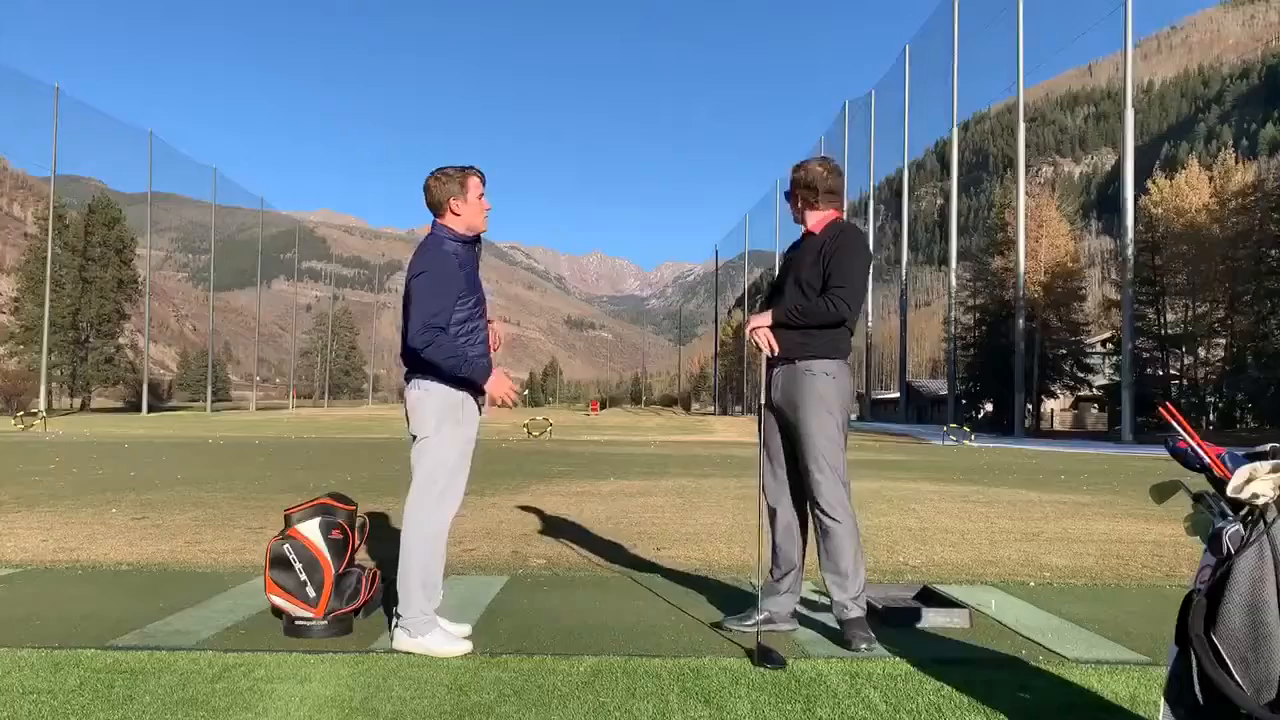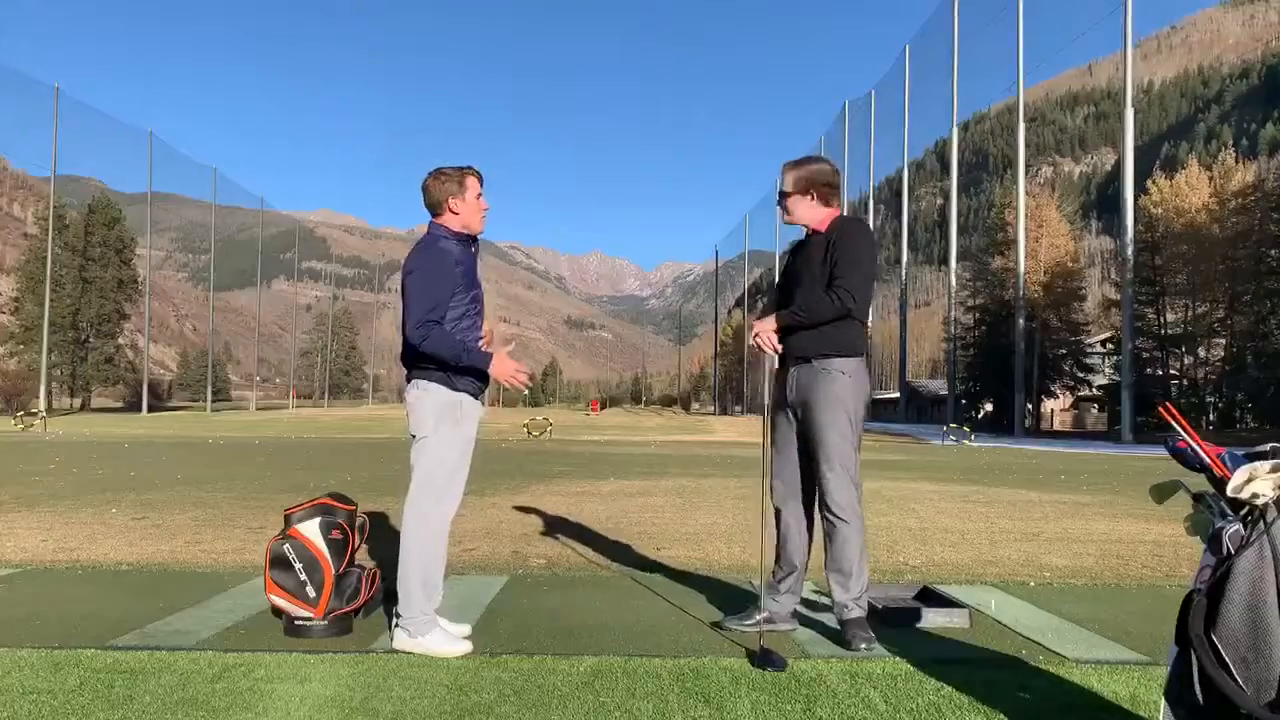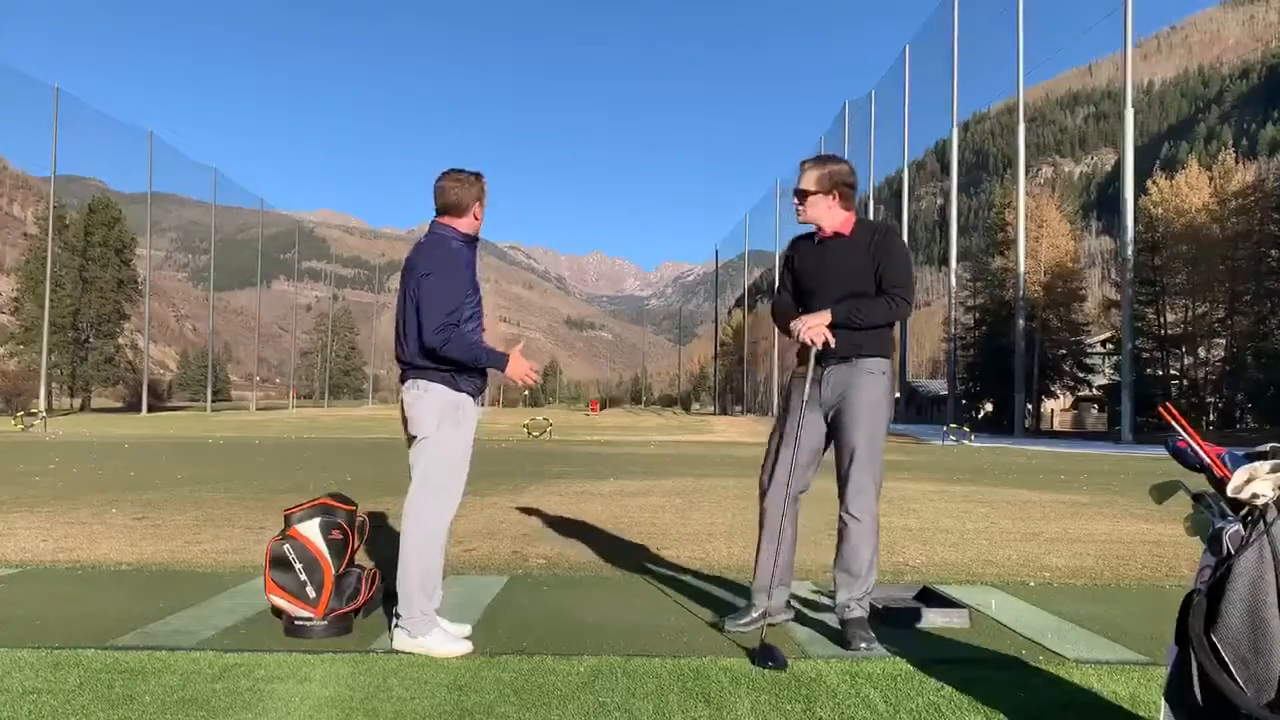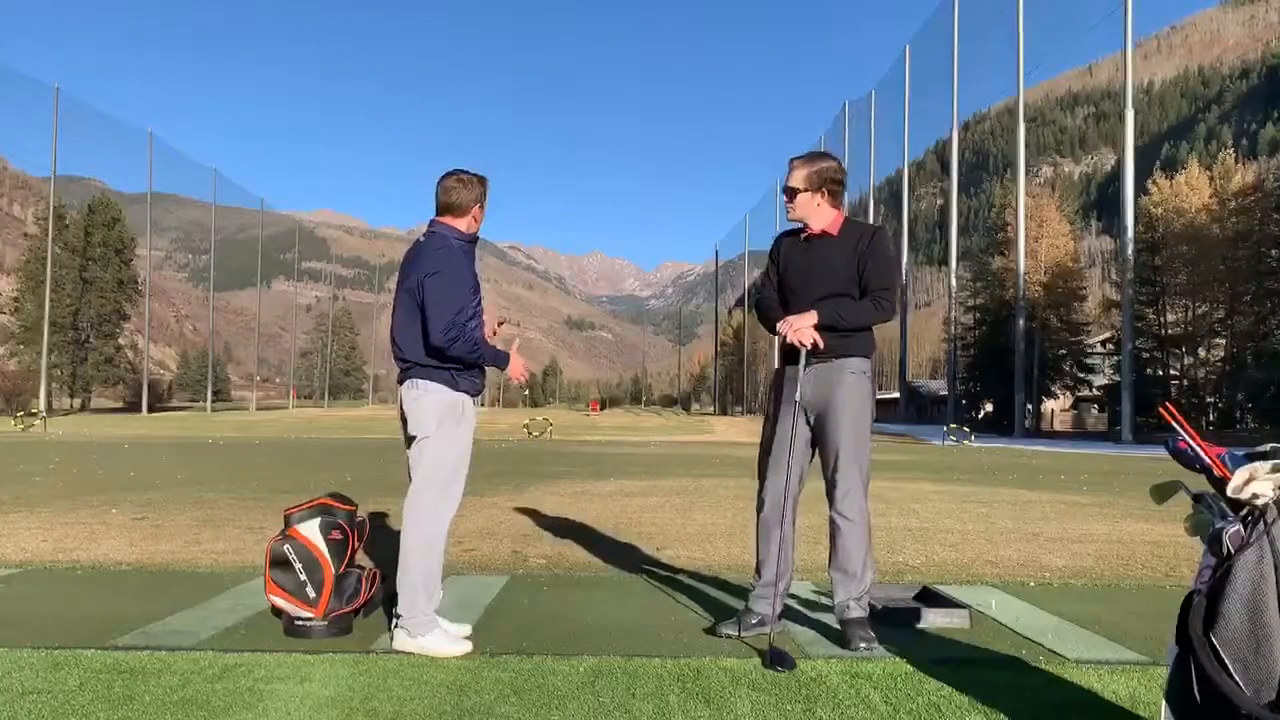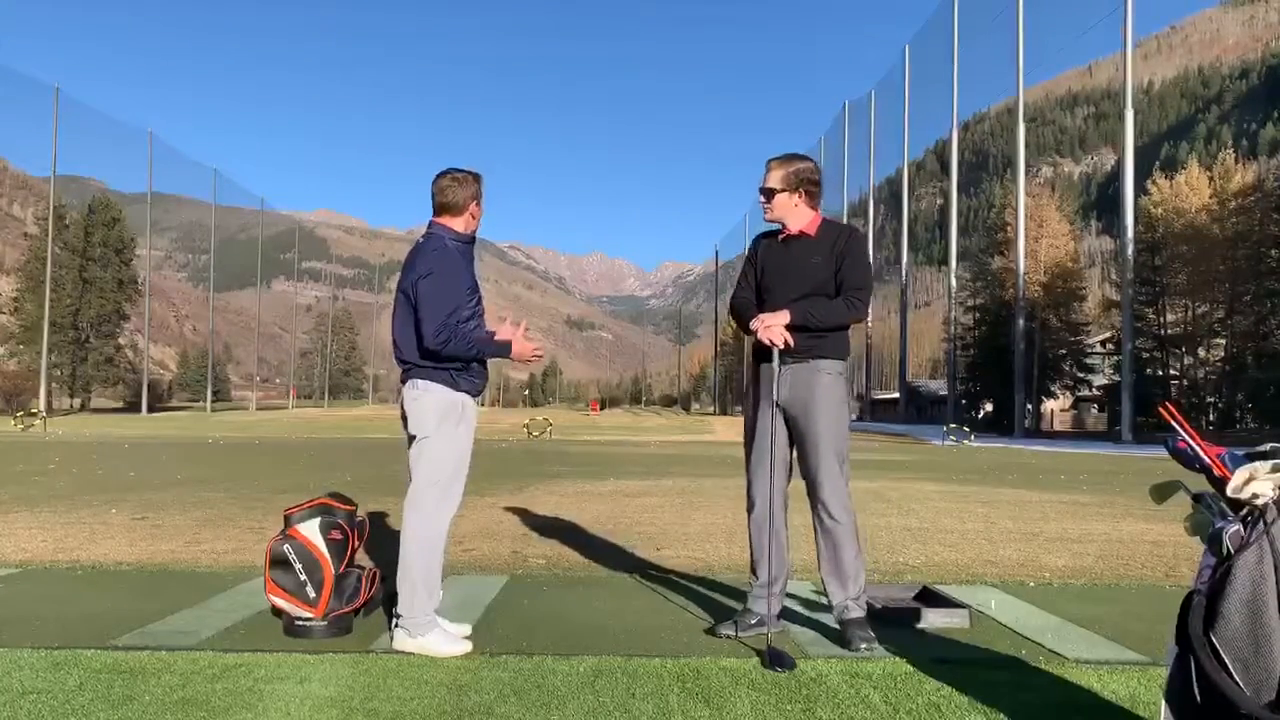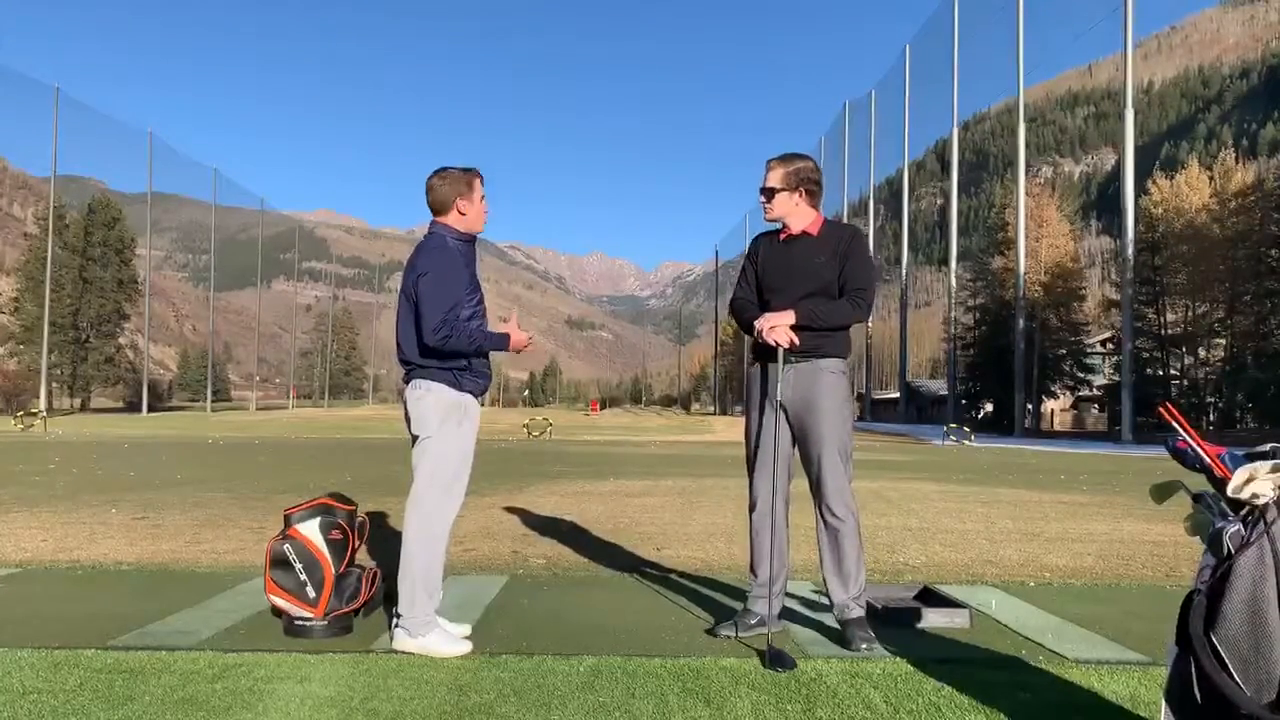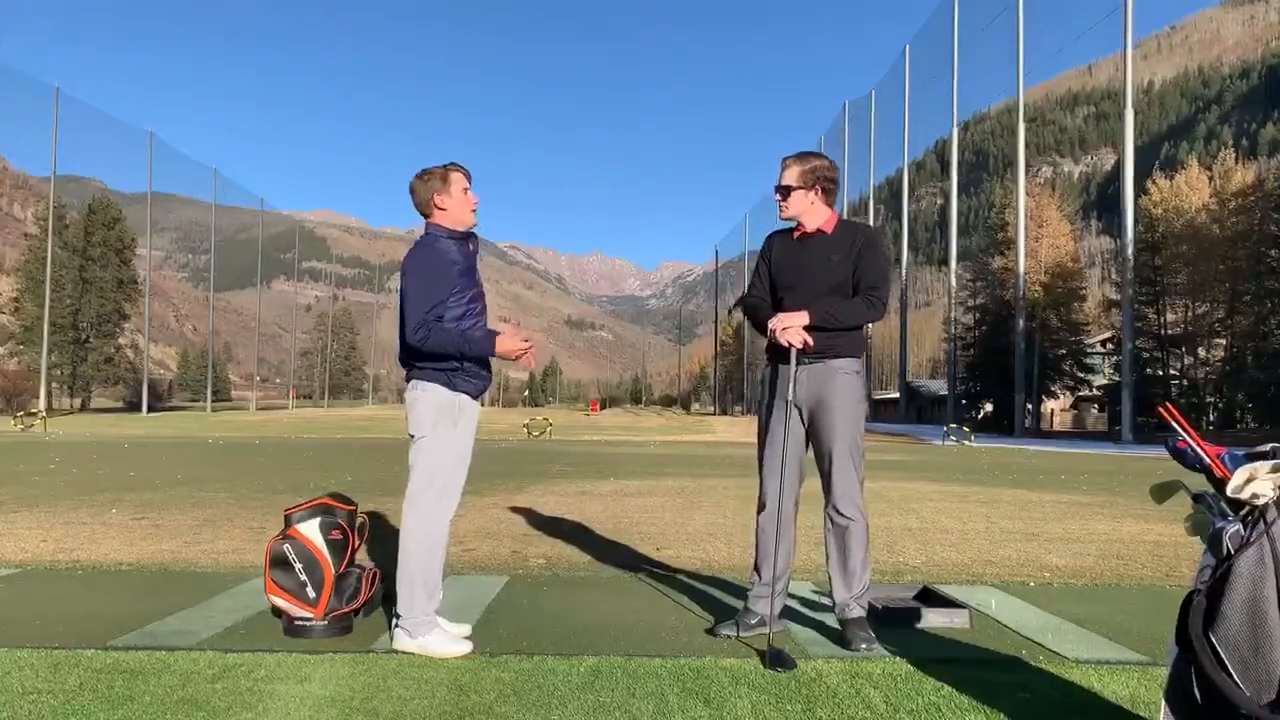
dt=0.5s
person 1, frame 1
left shoulder: (846, 240)
right shoulder: (797, 248)
left elbow: (841, 306)
right elbow: (774, 302)
left wrist: (773, 316)
right wrist: (759, 325)
left hip: (818, 375)
right hip: (777, 375)
left knee: (827, 493)
right knee: (781, 496)
left ankle: (851, 609)
right ankle: (778, 603)
person 1, frame 2
left shoulder: (852, 234)
right shoulder: (800, 248)
left elbow: (845, 299)
right elbow: (779, 301)
left wrist: (776, 321)
right wrist: (766, 326)
left hip: (834, 373)
right hip: (791, 374)
left knee: (837, 493)
right knee: (788, 494)
left ankle: (852, 610)
right ankle: (780, 603)
person 1, frame 3
left shoulder: (881, 238)
right shoulder: (799, 249)
left elbow: (899, 302)
right elbow: (782, 304)
left wrist: (828, 314)
right wrist: (798, 323)
left hip: (863, 373)
right hip: (810, 373)
left knee: (857, 496)
right knee: (778, 484)
left ankle: (853, 610)
right ankle: (768, 599)
person 1, frame 4
left shoulder: (867, 239)
right shoulder: (784, 245)
left elbow: (882, 304)
right elbow: (764, 300)
left wrist: (813, 316)
right wrist: (785, 323)
left hip: (844, 373)
right hip: (792, 373)
left knee: (846, 494)
right knee: (774, 491)
left ankle: (853, 610)
right ankle: (765, 604)
person 1, frame 5
left shoulder: (844, 240)
right shoulder: (762, 246)
left elbow: (855, 305)
right elbow: (740, 302)
left wrist: (787, 315)
right wrist: (758, 323)
left hip: (819, 372)
right hip: (766, 372)
left knee: (829, 492)
right knee: (763, 492)
left ankle: (851, 610)
right ankle: (764, 604)
person 1, frame 6
left shoulder: (846, 240)
right shoulder: (761, 246)
left elbow: (859, 304)
right elbow: (740, 302)
left wrist: (792, 315)
right wrist: (761, 323)
left hip: (821, 371)
right hip: (766, 371)
left knee: (833, 492)
right knee: (764, 492)
left ankle: (851, 610)
right ankle: (763, 604)
person 1, frame 7
left shoulder: (860, 239)
right shoulder: (775, 244)
left elbow: (873, 303)
right elbow: (754, 301)
left wrist: (805, 315)
right wrist: (775, 324)
left hip: (836, 372)
right hip: (781, 373)
left knee: (843, 495)
right knee: (774, 493)
left ankle: (853, 610)
right ankle: (764, 605)
person 2, frame 1
left shoulder: (458, 251)
right shoulder: (439, 257)
right elbow: (425, 338)
left wrist: (483, 329)
right wrist: (486, 374)
left hip: (454, 394)
right hip: (443, 394)
left knee: (438, 503)
right knee: (431, 504)
left ankle: (422, 612)
right ankle: (414, 625)
person 2, frame 2
left shoulder: (457, 250)
right shoulder: (434, 254)
right elbow: (422, 333)
left wrist: (476, 332)
right wrist: (487, 361)
left hip: (455, 392)
right hip: (442, 394)
left knee: (438, 504)
right knee: (431, 505)
left ankle: (422, 612)
right ankle: (413, 625)
person 2, frame 3
left shoulder: (429, 250)
right shoulder: (448, 256)
right elbow: (441, 338)
left wrist: (472, 332)
right wrist: (502, 361)
left hip: (436, 390)
right hip: (445, 393)
left knee: (432, 503)
right knee: (431, 505)
left ankle: (420, 613)
right ankle: (414, 625)
person 2, frame 4
left shoulder: (424, 250)
right shoulder: (449, 256)
right elbow: (447, 337)
left wrist: (477, 332)
right wrist: (503, 358)
left hip: (429, 388)
right hip: (443, 393)
left knee: (430, 503)
right knee: (432, 504)
left ankle: (420, 613)
right ankle: (415, 625)
person 2, frame 5
left shoulder: (433, 250)
right shoulder: (443, 256)
right elbow: (440, 336)
left wrist: (492, 337)
right wrist: (504, 349)
left hip: (439, 392)
right hip: (442, 394)
left knee: (432, 504)
right knee: (431, 505)
left ankle: (419, 613)
right ankle: (414, 625)
person 2, frame 6
left shoulder: (444, 251)
right shoulder: (442, 255)
right elbow: (440, 332)
left wrist: (494, 335)
right wrist: (503, 341)
left hip: (447, 392)
right hip: (445, 393)
left knee: (437, 504)
right knee: (433, 505)
left ankle: (421, 613)
right ankle: (414, 624)
person 2, frame 7
left shoulder: (460, 251)
right shoulder: (430, 255)
right elbow: (421, 331)
left wrist: (496, 338)
right wrist: (491, 346)
left hip: (458, 394)
right hip: (441, 395)
left knee: (440, 506)
right knee: (429, 506)
left ankle: (423, 614)
right ankle: (414, 626)
